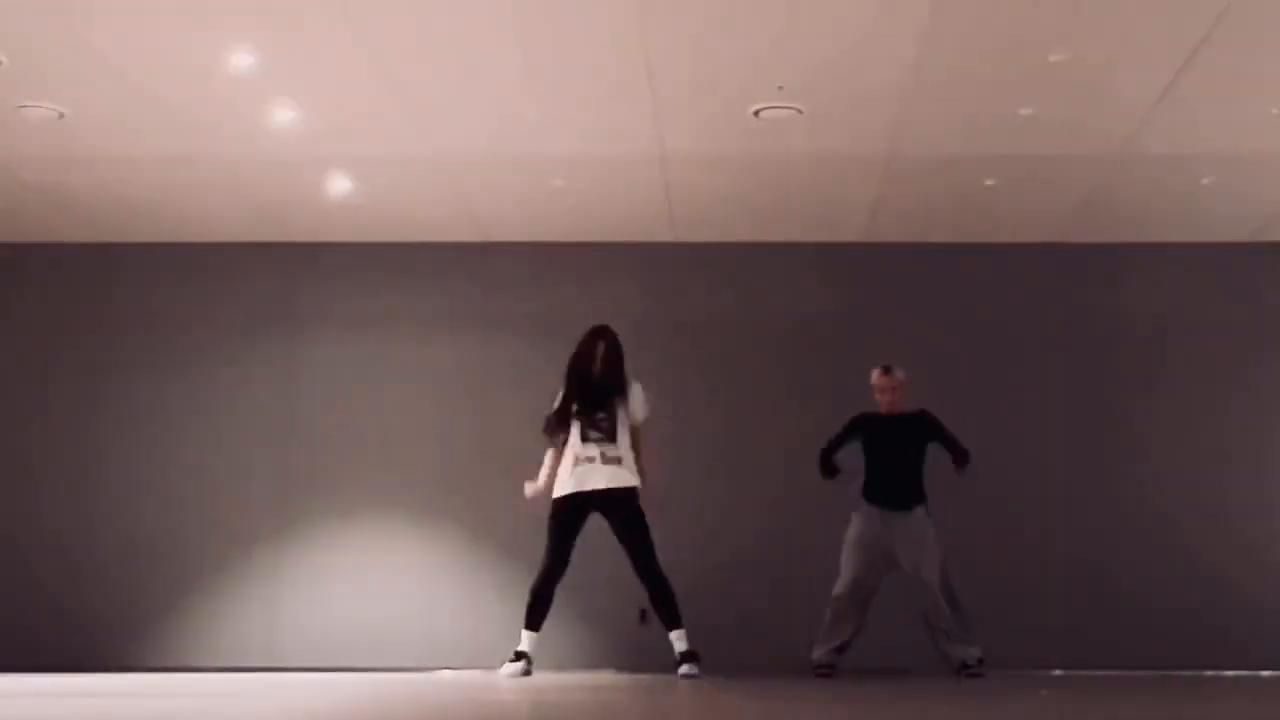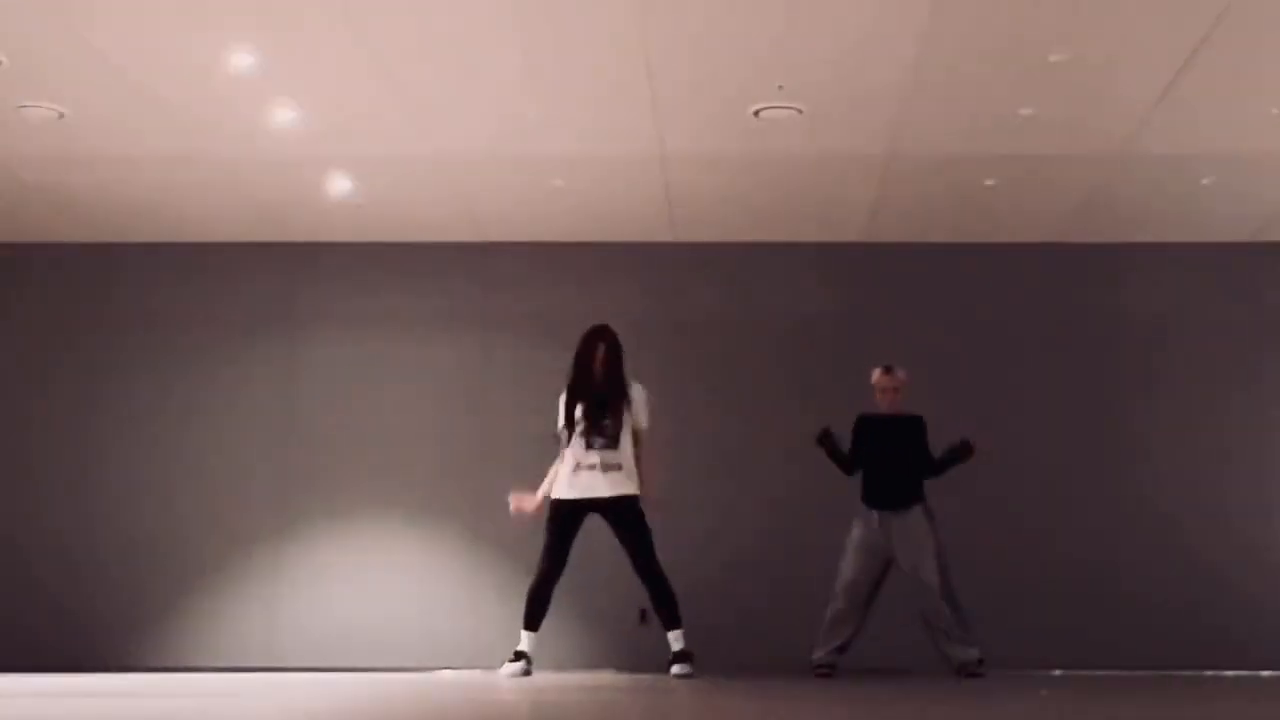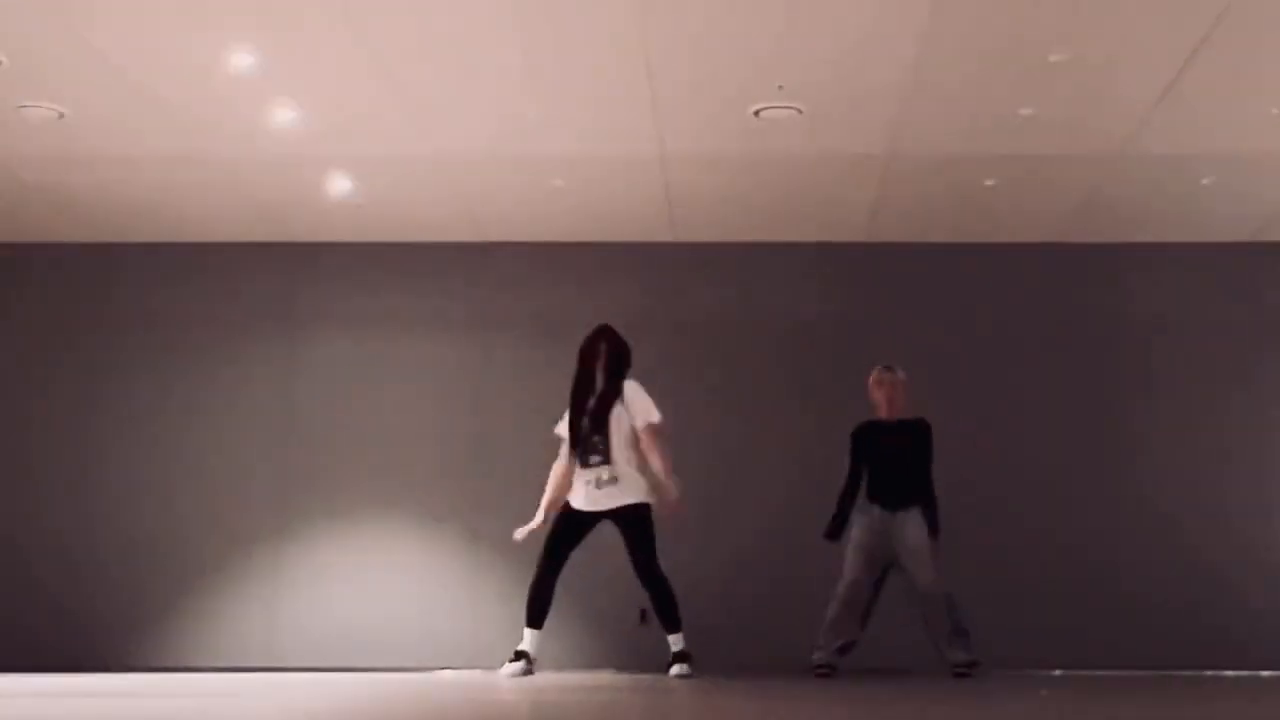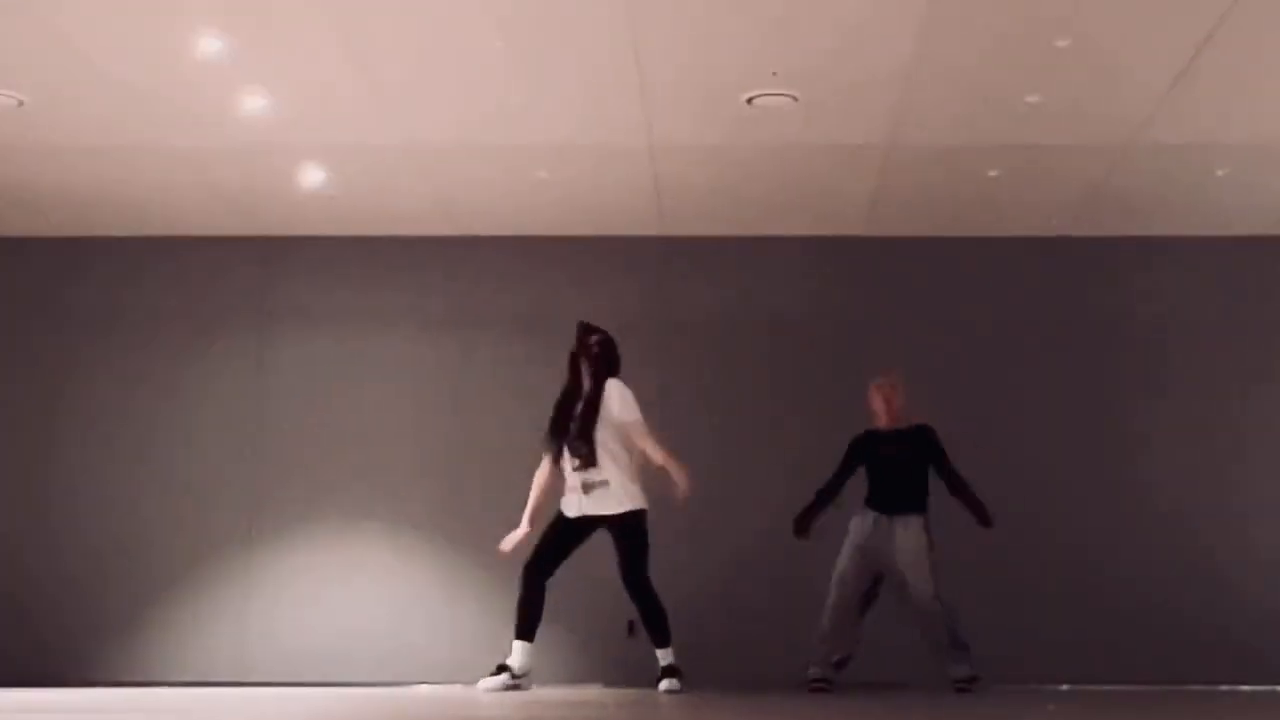
dt=0.1s
person 1, frame 1
left shoulder: (629, 392)
right shoulder: (570, 394)
right elbow: (559, 444)
left wrist: (643, 486)
right wrist: (541, 482)
left hip: (618, 490)
right hip: (571, 491)
left knee: (647, 566)
right knee: (552, 568)
left ankle: (683, 649)
right ankle: (524, 652)
person 1, frame 2
left shoulder: (631, 393)
right shoulder: (572, 397)
left elbow: (637, 446)
right elbow: (565, 449)
left wrist: (639, 489)
right wrist: (537, 497)
left hip: (618, 493)
right hip: (570, 493)
left knee: (648, 566)
right knee: (549, 568)
left ankle: (679, 649)
right ankle: (524, 652)
person 1, frame 3
left shoulder: (629, 391)
right shoulder: (578, 400)
left elbow: (649, 440)
right elbow: (565, 460)
left wrist: (665, 482)
right wrist: (541, 513)
left hip: (628, 498)
right hip: (581, 500)
left knee: (648, 570)
right knee: (547, 564)
left ankle: (679, 650)
right ankle: (528, 651)
person 1, frame 4
left shoulder: (613, 390)
right shoulder: (565, 405)
left elbow: (639, 434)
right elbow: (549, 465)
left wrist: (674, 468)
right wrist: (526, 522)
left hip: (621, 505)
right hip: (576, 507)
left knee: (636, 581)
right knee: (533, 571)
left ankle: (667, 664)
right ankle: (516, 666)
person 2, frame 1
left shoulder: (920, 419)
right shoulder: (865, 422)
left elbow: (949, 442)
right elbow: (834, 447)
left wrist: (958, 453)
right wrist: (827, 461)
left hip: (913, 516)
right hip: (872, 516)
left knee: (937, 586)
right knee: (850, 586)
left ankle: (966, 655)
right ankle: (825, 654)
person 2, frame 2
left shoulder: (915, 424)
right shoulder: (865, 424)
left elbow: (927, 469)
right elbow: (850, 467)
left wrist: (955, 455)
right wrist: (830, 447)
left hip: (912, 516)
right hip: (872, 517)
left knee: (935, 587)
right knee: (850, 586)
left ankle: (965, 656)
right ankle: (826, 654)
person 2, frame 3
left shoulder: (919, 429)
right shoulder: (865, 432)
left elbow: (925, 478)
right elbow: (853, 478)
left wrist: (933, 521)
right wrist: (839, 519)
left hip: (911, 515)
right hip: (872, 515)
left knee: (931, 585)
right knee: (852, 585)
left ankle: (961, 654)
right ankle: (826, 654)
person 2, frame 4
left shoulder: (922, 435)
right shoulder: (864, 442)
left elbow: (948, 474)
right elbow: (838, 479)
left wrist: (976, 508)
right wrist: (810, 512)
left hip: (910, 525)
right hip: (870, 522)
left knee: (926, 596)
right knee: (843, 593)
left ankle: (961, 668)
right ankle: (823, 668)
